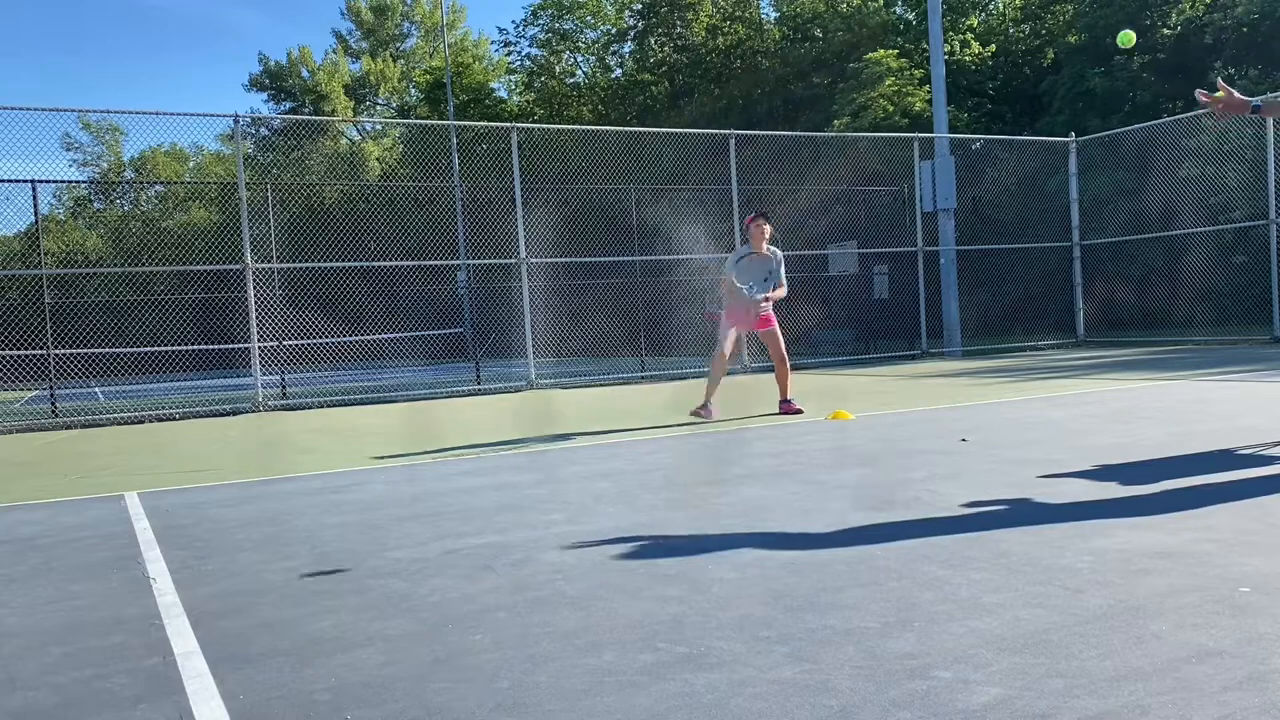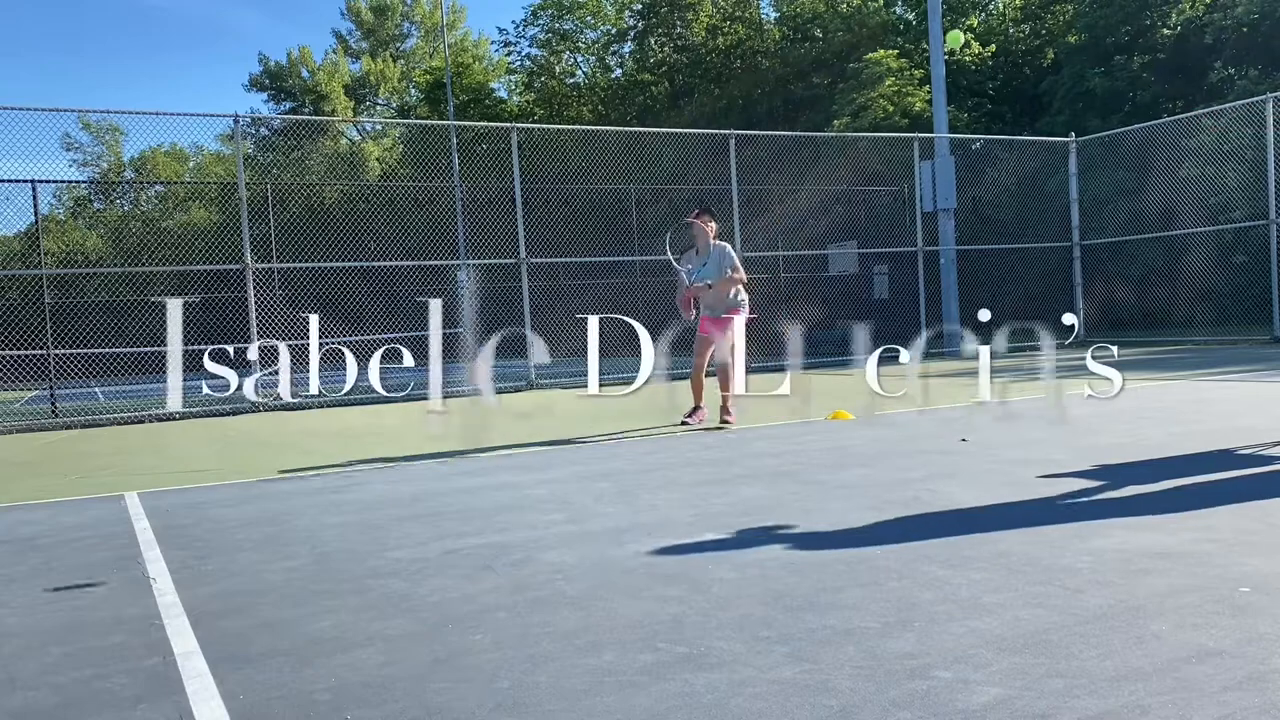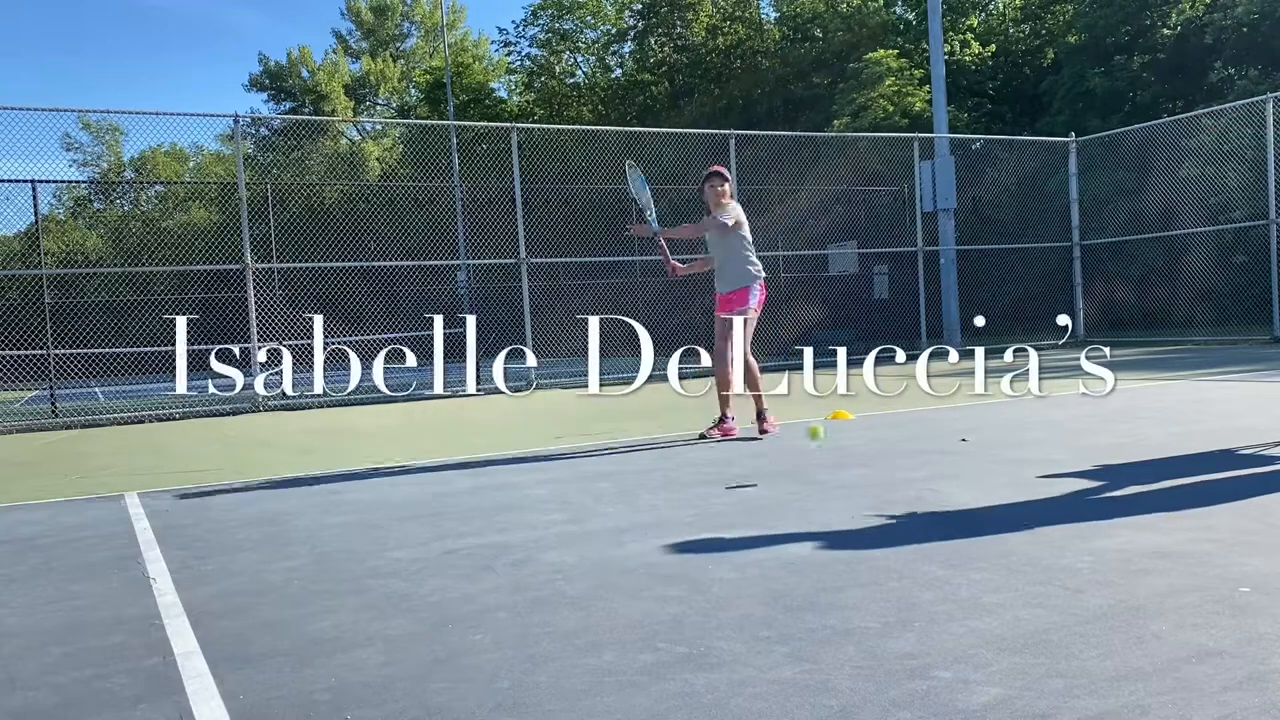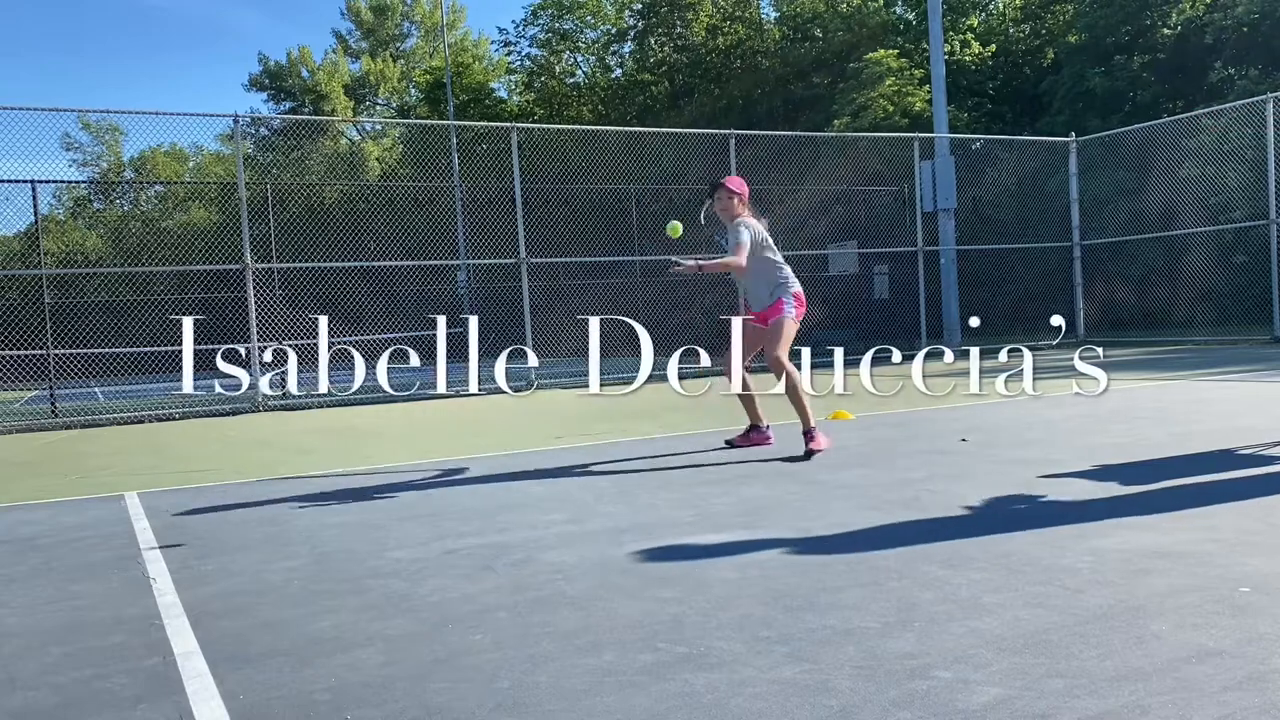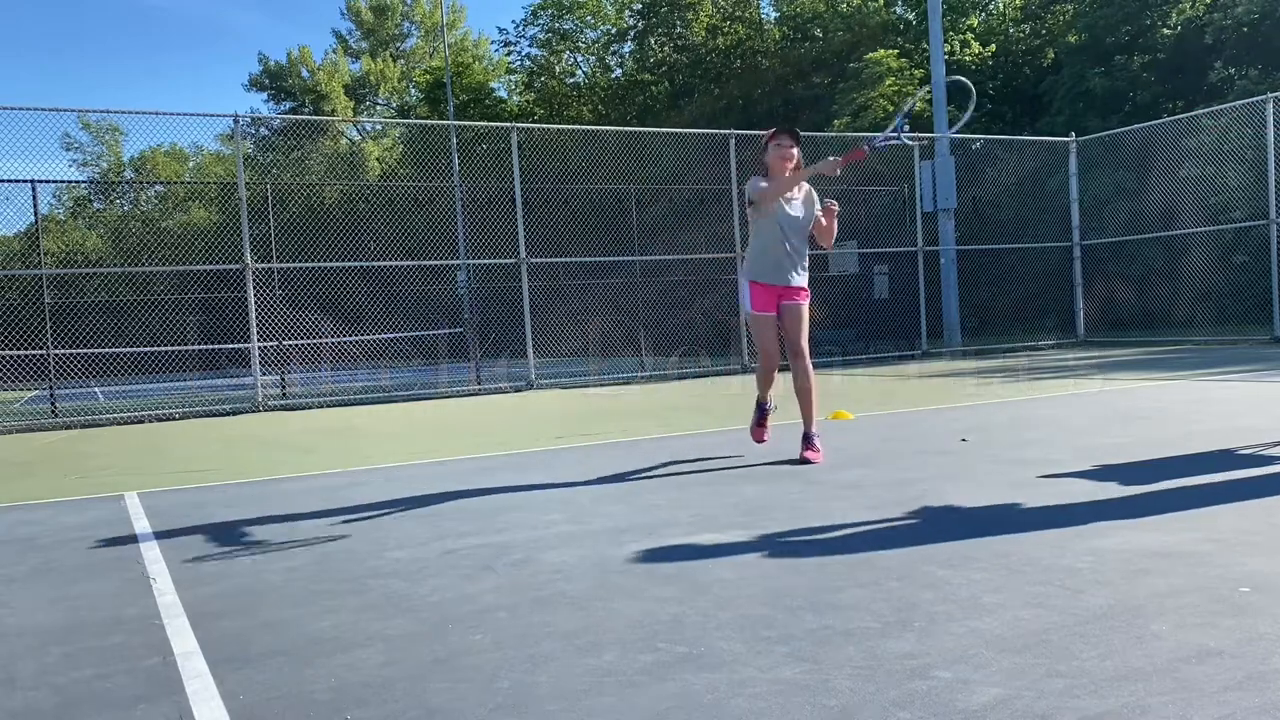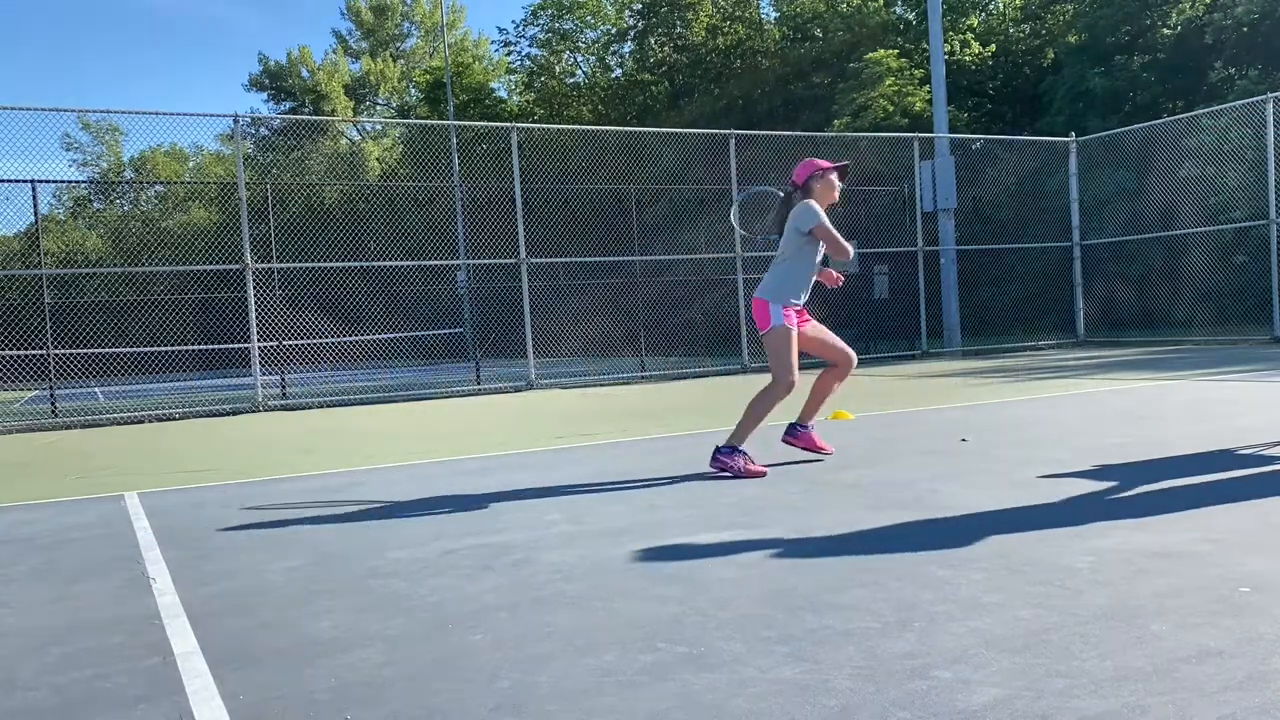
dt=0.4s
person 1, frame 1
left shoulder: (776, 255)
right shoulder: (738, 255)
left elbow: (782, 289)
right elbow: (726, 290)
left wrist: (768, 298)
right wrist: (744, 307)
left hip: (763, 312)
right hip: (735, 310)
left knee: (781, 357)
right knee: (722, 353)
left ankle: (785, 400)
right ankle: (707, 404)
person 1, frame 2
left shoulder: (723, 249)
right shoulder: (687, 258)
left elbow: (740, 277)
right elbow: (683, 293)
left wrist: (707, 287)
right wrist: (686, 308)
left hip: (734, 309)
right hip: (708, 315)
left knee: (723, 351)
right knee: (698, 366)
left ankle: (726, 407)
right ankle: (698, 407)
person 1, frame 3
left shoulder: (731, 209)
right shoulder: (709, 222)
left elbow: (695, 230)
left wrist: (655, 231)
right wrist: (683, 268)
left hip: (748, 287)
right hip: (725, 291)
left knee: (740, 350)
right knee: (720, 353)
left ankle: (763, 414)
right ankle: (726, 419)
person 1, frame 4
left shoulder: (742, 227)
right shoulder: (736, 229)
left elbow: (738, 262)
left wrist: (698, 266)
left hip: (785, 298)
right hip: (760, 308)
left knee: (776, 359)
right knee: (730, 364)
left ankle: (812, 432)
right ankle: (759, 427)
person 1, frame 5
left shoulder: (808, 193)
right shoulder: (757, 186)
left elbow: (825, 241)
right elbow: (778, 188)
left wrist: (831, 218)
right wrist: (816, 169)
left hip: (794, 285)
right hip: (758, 281)
left knee: (800, 353)
right knee: (769, 359)
left ankle: (810, 435)
right ankle: (763, 403)
person 1, frame 6
left shoulder: (810, 214)
right shoulder: (807, 207)
right elbow: (844, 251)
left wrist: (820, 273)
right wrist: (842, 246)
left hip: (792, 308)
right hip: (775, 303)
left knee: (846, 360)
right knee: (785, 380)
left ankle: (801, 428)
right ankle: (728, 451)
